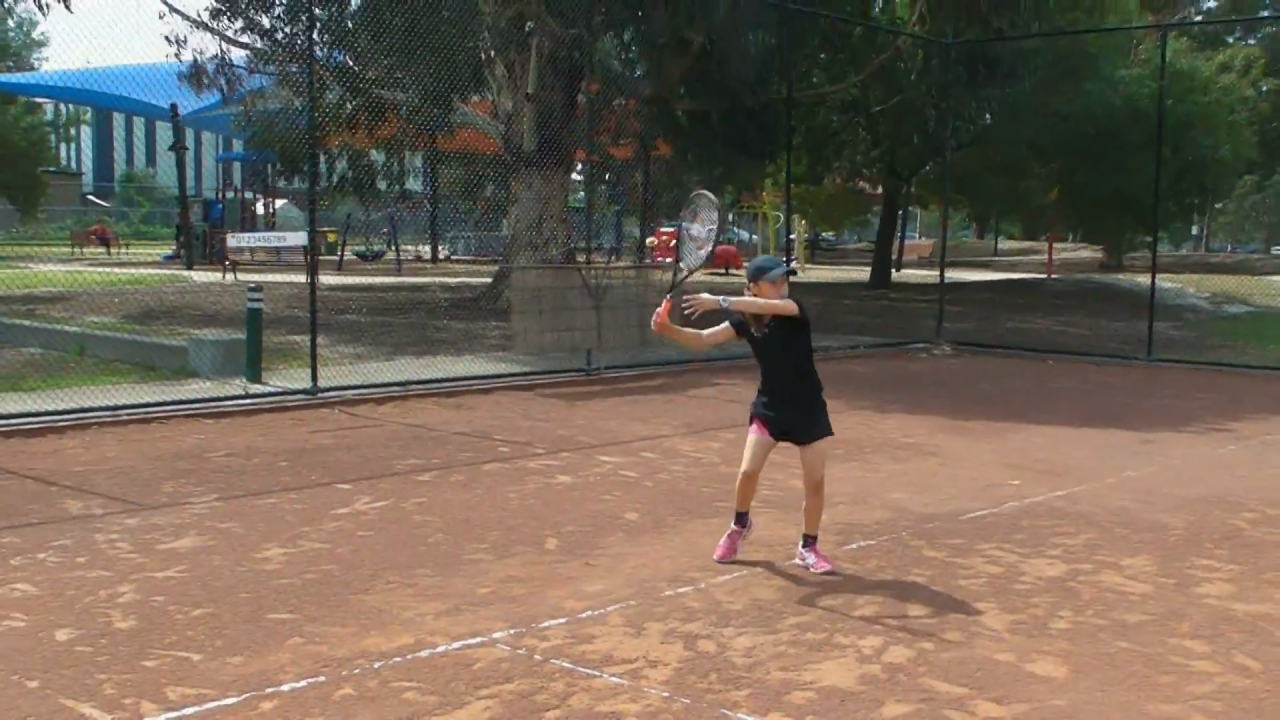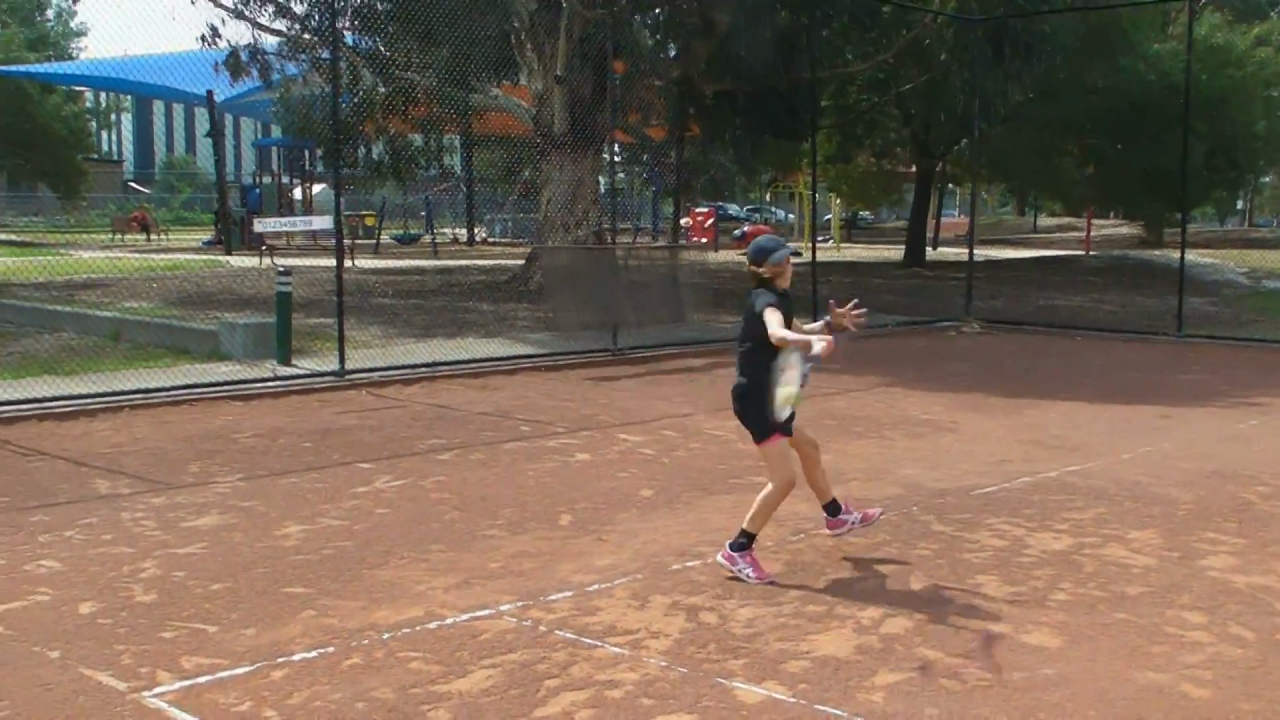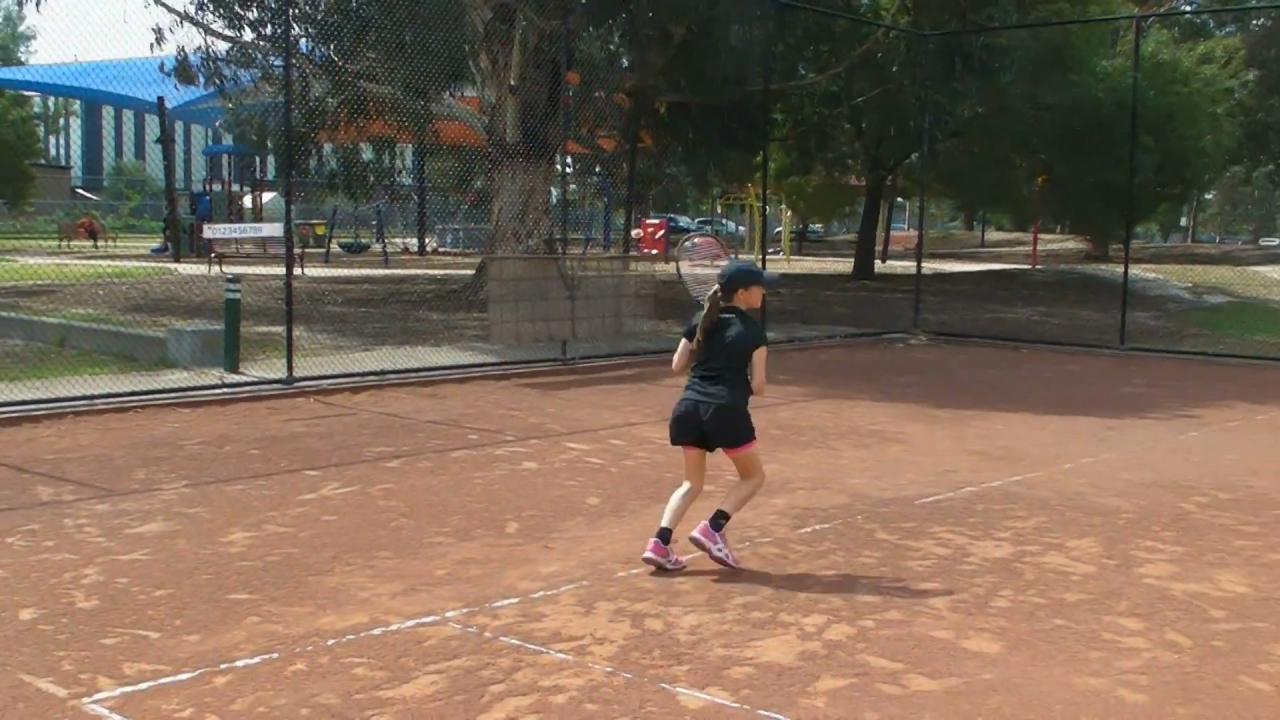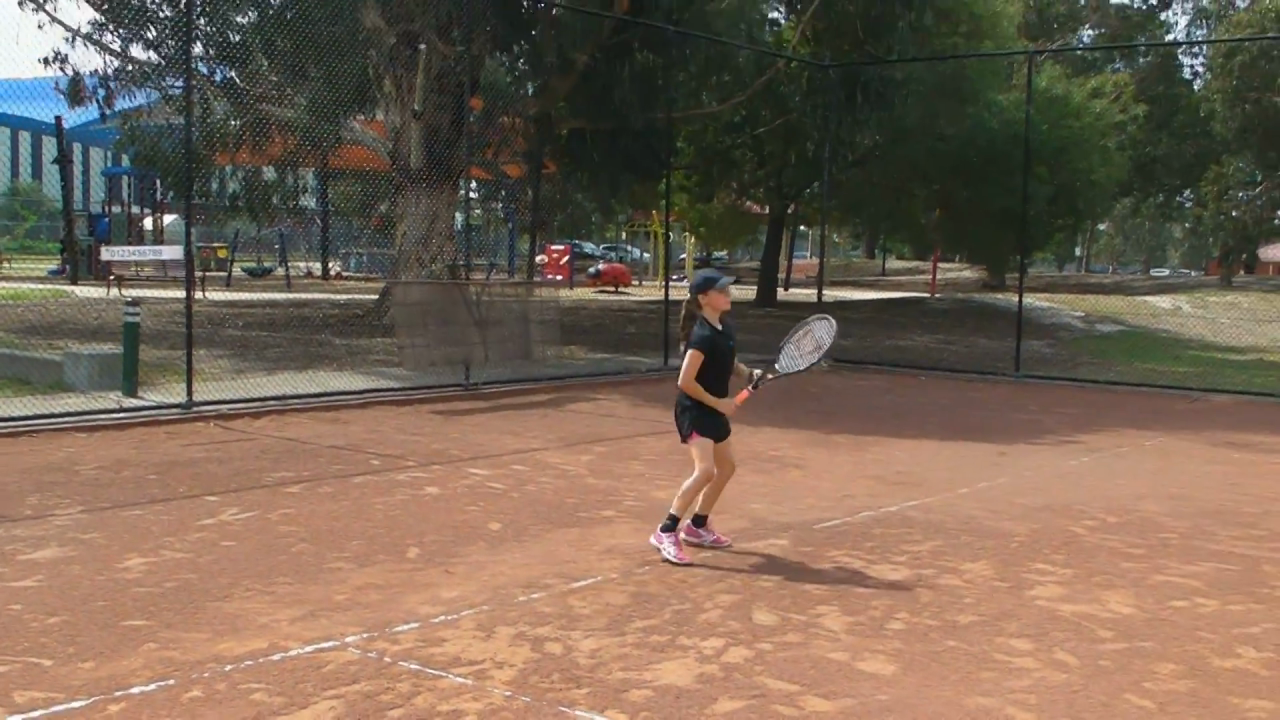
dt=0.7s
person 1, frame 1
left shoulder: (793, 309)
right shoulder: (746, 322)
left elbow: (765, 306)
right elbow: (701, 340)
left wrist: (719, 302)
right wrist: (668, 328)
left hip: (808, 407)
right hip: (770, 406)
left knee: (815, 480)
right knee: (748, 471)
left ankle: (808, 548)
right ankle: (738, 527)
person 1, frame 2
left shoulder: (774, 298)
right shoulder: (765, 299)
left elbow: (796, 332)
right elbow: (778, 336)
left wrist: (831, 322)
right wrist: (813, 342)
left hip: (768, 396)
right hip: (756, 401)
left knee: (807, 449)
right knee: (783, 481)
left ankle: (836, 515)
right ankle: (738, 550)
person 1, frame 3
left shoulder: (701, 321)
right shoulder: (752, 331)
left elbow: (678, 366)
right elbow: (758, 387)
left hip: (690, 406)
right hip: (727, 410)
left knee: (691, 483)
right knee: (752, 480)
left ankle: (659, 545)
right ankle: (711, 529)
person 1, frame 4
left shoulder: (724, 328)
right shoulder: (702, 335)
left elbow: (725, 365)
right elbow: (685, 382)
left wrist: (748, 373)
right wrist: (718, 403)
left hip: (711, 410)
right hip: (695, 410)
left knee: (726, 468)
right knee: (705, 472)
left ankle: (696, 527)
right ankle: (666, 531)
